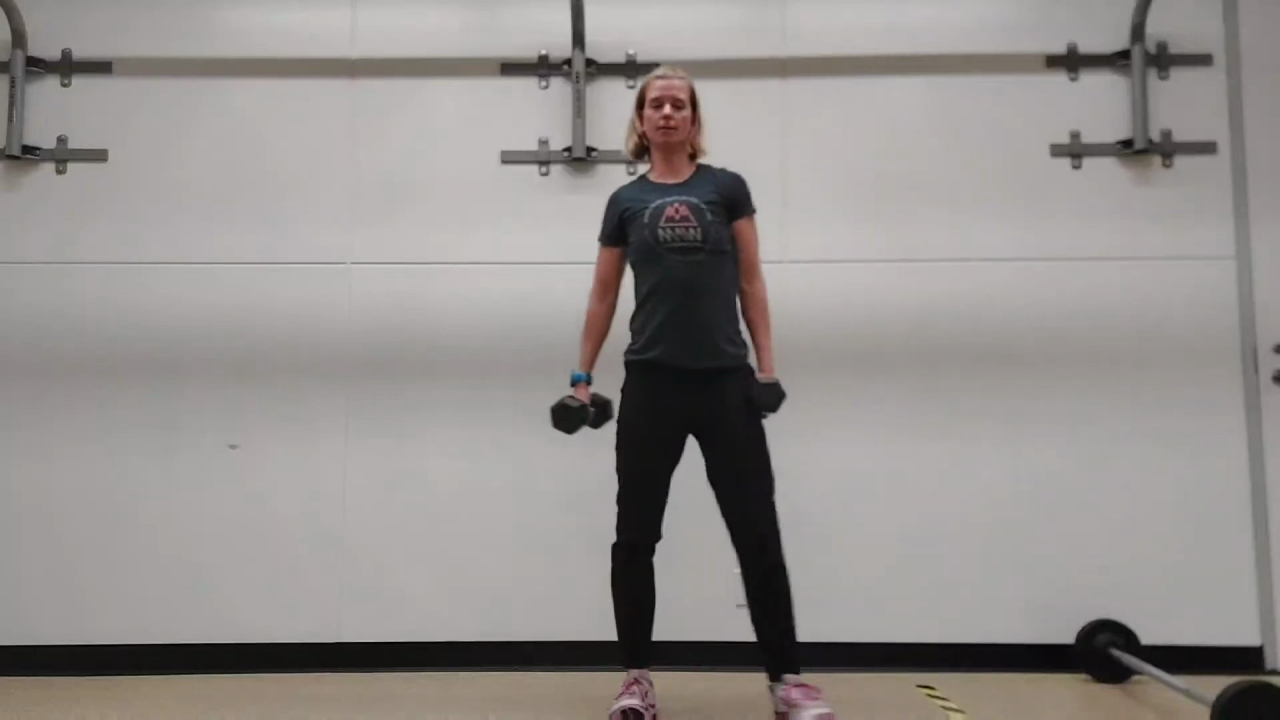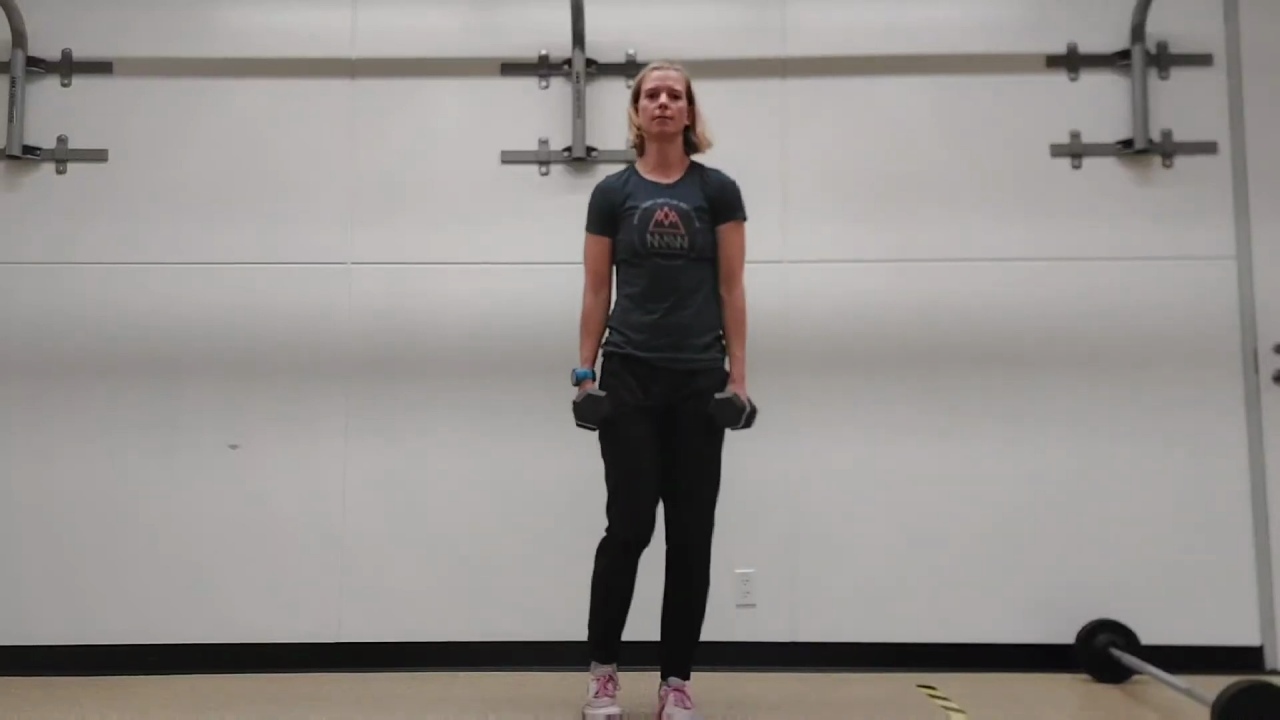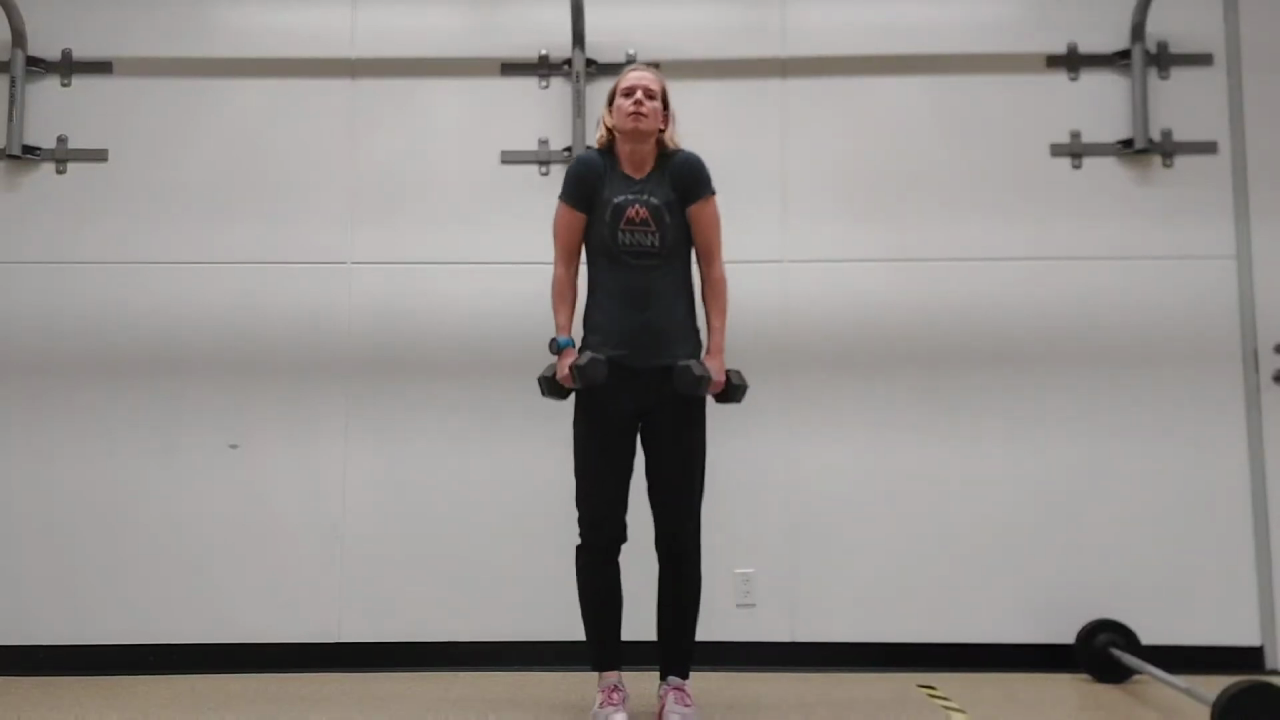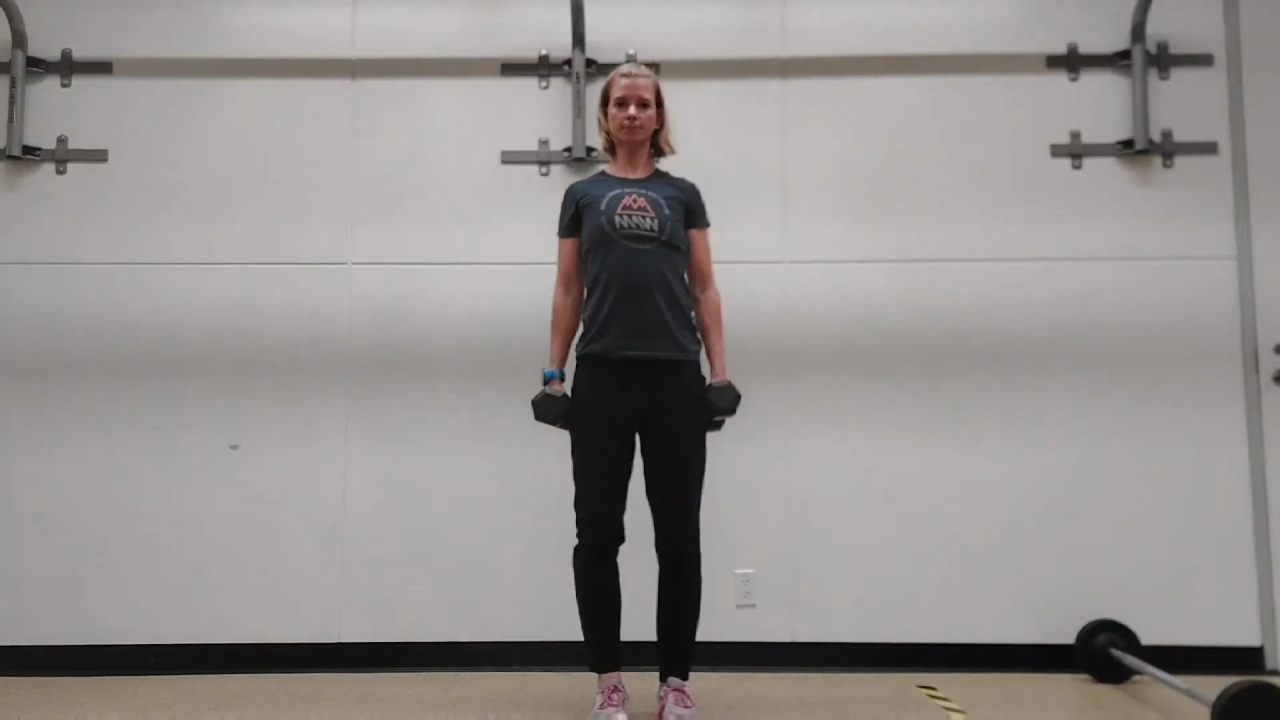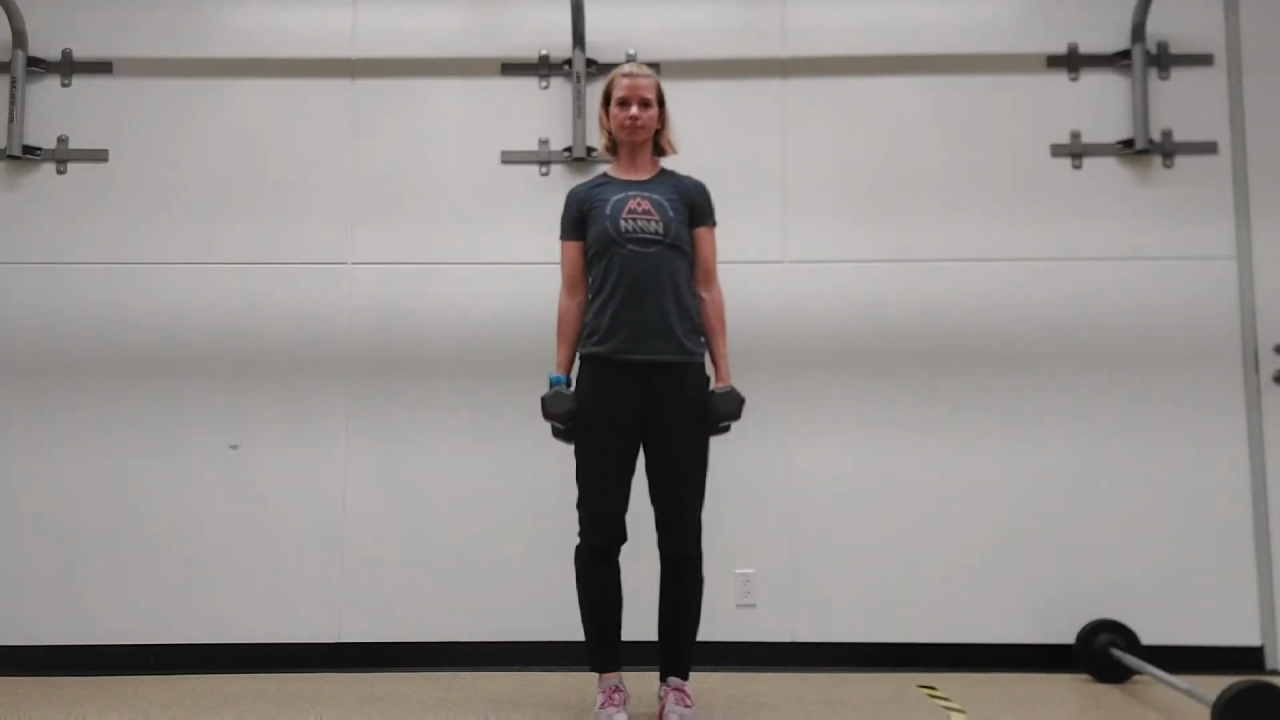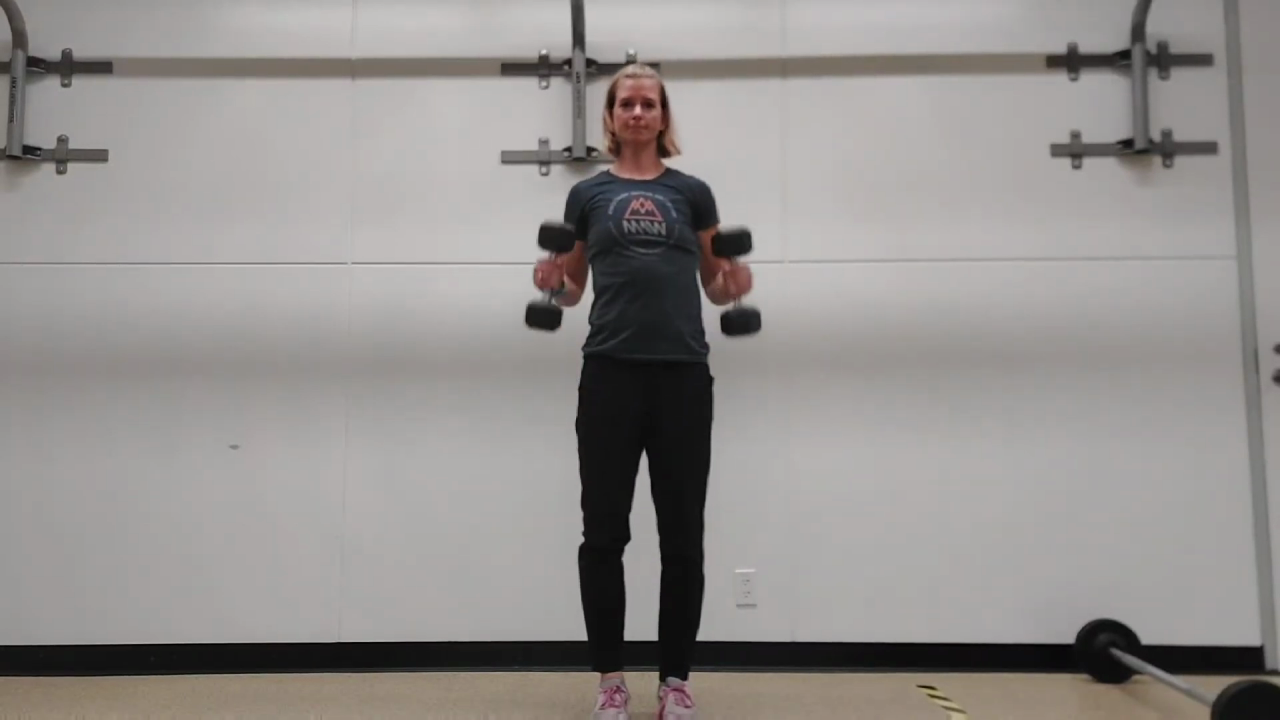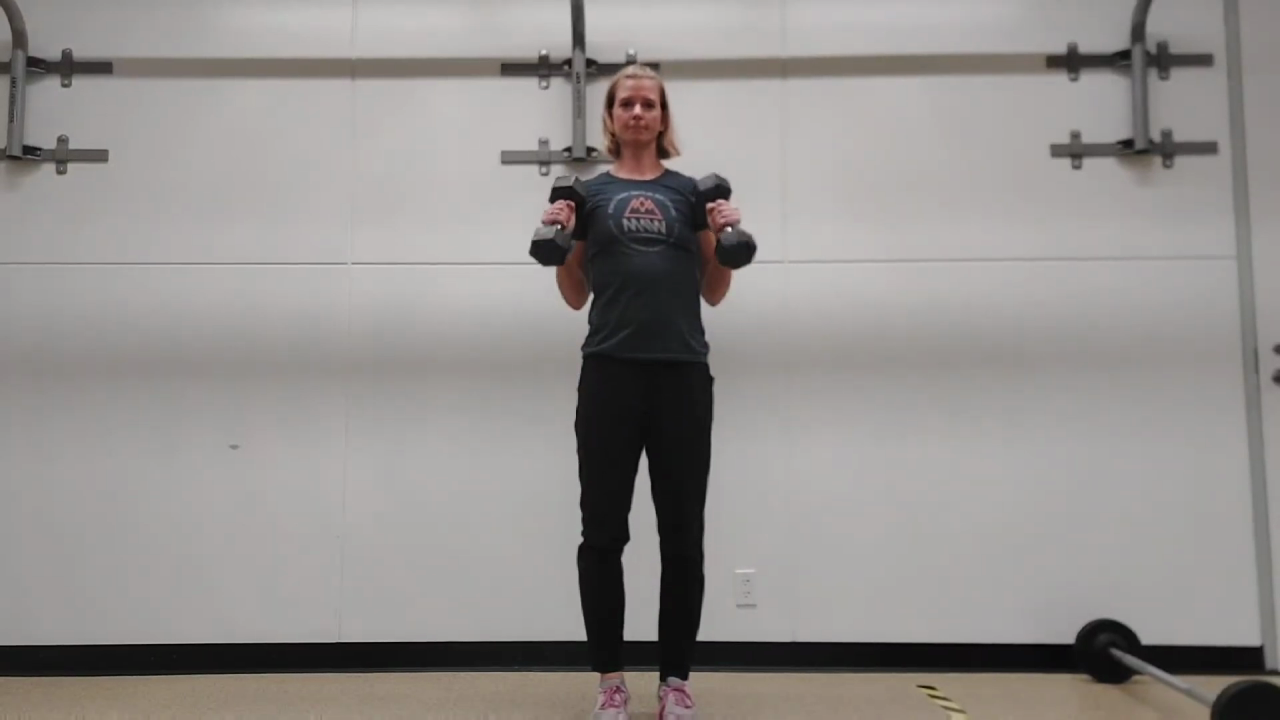
dt=0.7s
person 1, frame 1
left shoulder: (726, 187)
right shoulder: (624, 201)
left elbow: (750, 281)
right elbow: (603, 296)
left wrist: (767, 363)
right wrist: (581, 375)
left hip: (724, 378)
right hip: (651, 381)
left knee: (756, 527)
right knee: (635, 534)
person 1, frame 2
left shoulder: (718, 189)
right shoulder: (612, 192)
left elbow: (732, 288)
right elbow: (596, 290)
left wrist: (739, 374)
right wrist: (584, 373)
left hip: (697, 378)
right hip: (629, 375)
left knee: (691, 534)
right knee: (627, 527)
person 1, frame 3
left shoulder: (686, 170)
right shoulder: (586, 171)
left elbow: (711, 265)
right elbow: (565, 265)
left wrist: (715, 350)
right wrist: (565, 341)
left hip: (674, 375)
right hip: (606, 374)
left knee: (679, 532)
right knee: (600, 530)
person 1, frame 4
left shoulder: (683, 194)
right shoulder: (583, 194)
left elbow: (704, 288)
right elbow: (567, 291)
left wrist: (720, 370)
right wrist: (552, 372)
left hip: (674, 376)
right hip: (602, 375)
left knee: (679, 535)
right knee: (598, 532)
person 1, frame 5
left shoulder: (689, 192)
right shoulder: (585, 197)
left elbow: (707, 289)
right elbow: (572, 294)
left wrist: (723, 373)
right wrist: (559, 377)
left hip: (677, 376)
right hip: (605, 376)
left knee: (680, 535)
right knee: (599, 533)
person 1, frame 6
left shoulder: (693, 192)
right shoulder: (588, 194)
left elbow: (714, 282)
right elbow: (573, 289)
left wrist: (733, 284)
right wrist: (552, 282)
left hip: (682, 373)
right hip: (611, 373)
left knee: (682, 535)
right knee: (604, 532)
person 1, frame 7
left shoulder: (692, 192)
right shoulder: (588, 194)
left elbow: (713, 292)
right elbow: (577, 296)
left wrist: (728, 240)
left hip: (682, 373)
right hip: (610, 372)
left knee: (682, 534)
right knee: (603, 531)
